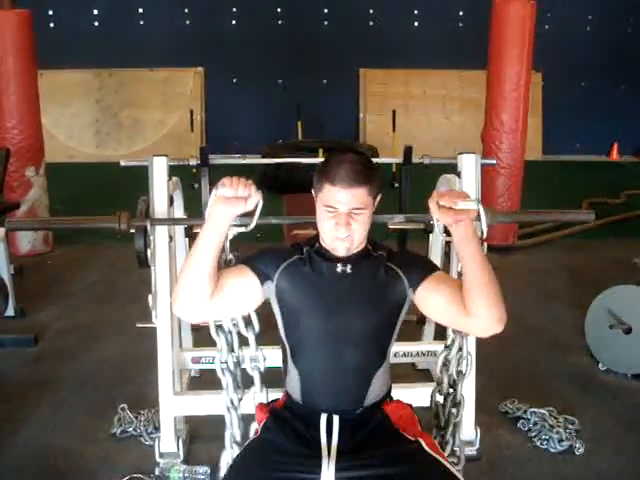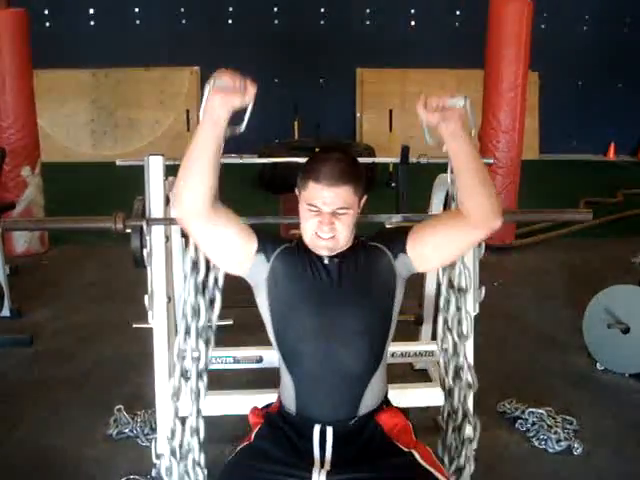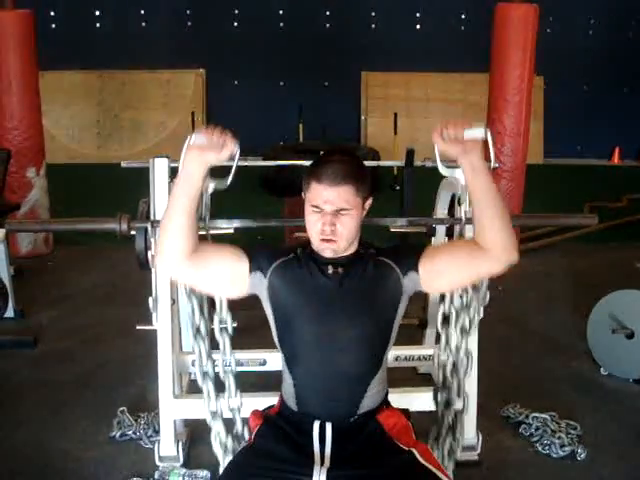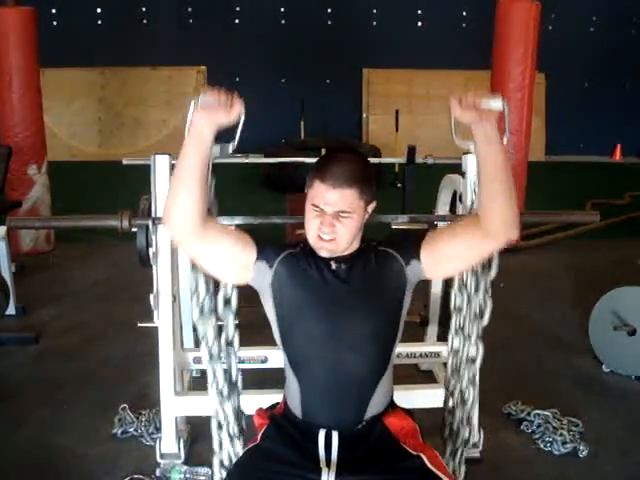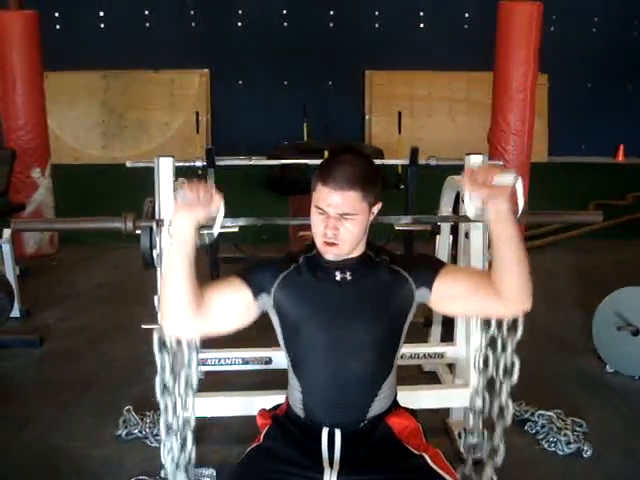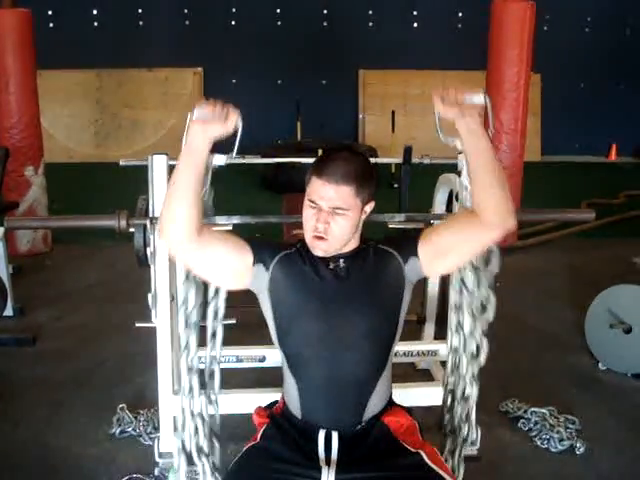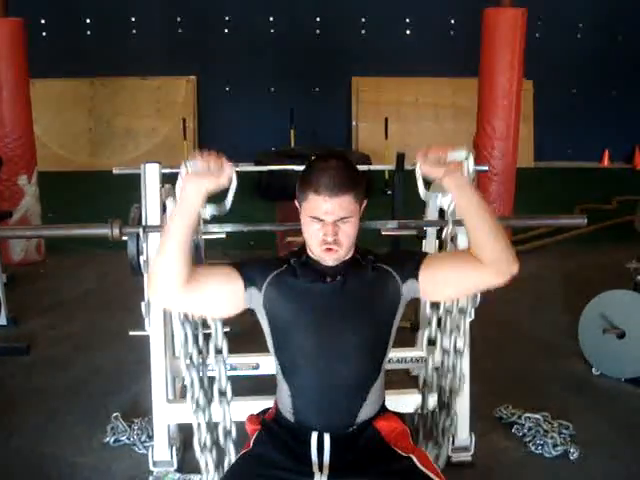
dt=0.7s
person 1, frame 1
left shoulder: (403, 269)
right shoulder: (279, 266)
left elbow: (488, 322)
right elbow: (190, 306)
left wrist: (462, 229)
right wrist: (219, 219)
left hip: (376, 428)
right hip: (293, 428)
person 1, frame 2
left shoulder: (388, 258)
right shoulder: (270, 262)
left elbow: (483, 217)
right elbow: (192, 209)
left wrist: (452, 130)
right wrist: (217, 112)
left hip: (371, 439)
right hip: (286, 440)
person 1, frame 3
left shoulder: (396, 270)
right shoulder: (274, 269)
left elbow: (497, 254)
right elbow: (175, 259)
left wrist: (472, 161)
right wrist: (195, 164)
left hip: (372, 439)
right hip: (287, 436)
person 1, frame 4
left shoulder: (398, 266)
right shoulder: (275, 267)
left elbow: (496, 228)
right elbow: (185, 228)
left wrist: (485, 129)
right wrist: (203, 127)
left hip: (376, 442)
right hip: (292, 441)
person 1, frame 5
left shoulder: (406, 277)
right shoulder: (277, 279)
left elbow: (512, 299)
right elbow: (182, 322)
left wrist: (499, 210)
right wrist: (184, 226)
left hip: (381, 440)
right hip: (296, 440)
person 1, frame 6
left shoulder: (396, 265)
right shoulder: (272, 268)
left elbow: (494, 220)
right elbow: (182, 240)
left wrist: (468, 123)
right wrist: (200, 136)
left hip: (375, 438)
right hip: (292, 439)
person 1, frame 7
left shoulder: (392, 275)
right shoulder: (267, 279)
left elbow: (498, 267)
right elbow: (170, 288)
left wrist: (456, 180)
right wrist: (192, 191)
left hip: (369, 447)
right hip: (284, 445)
